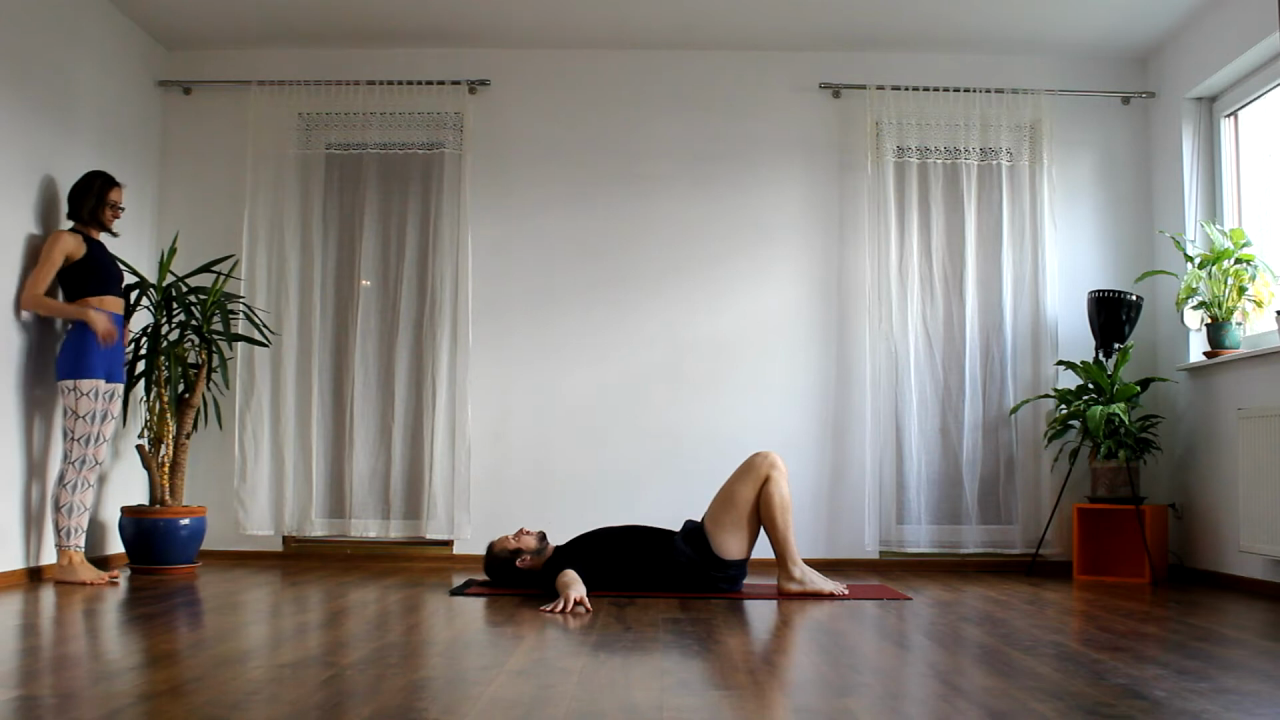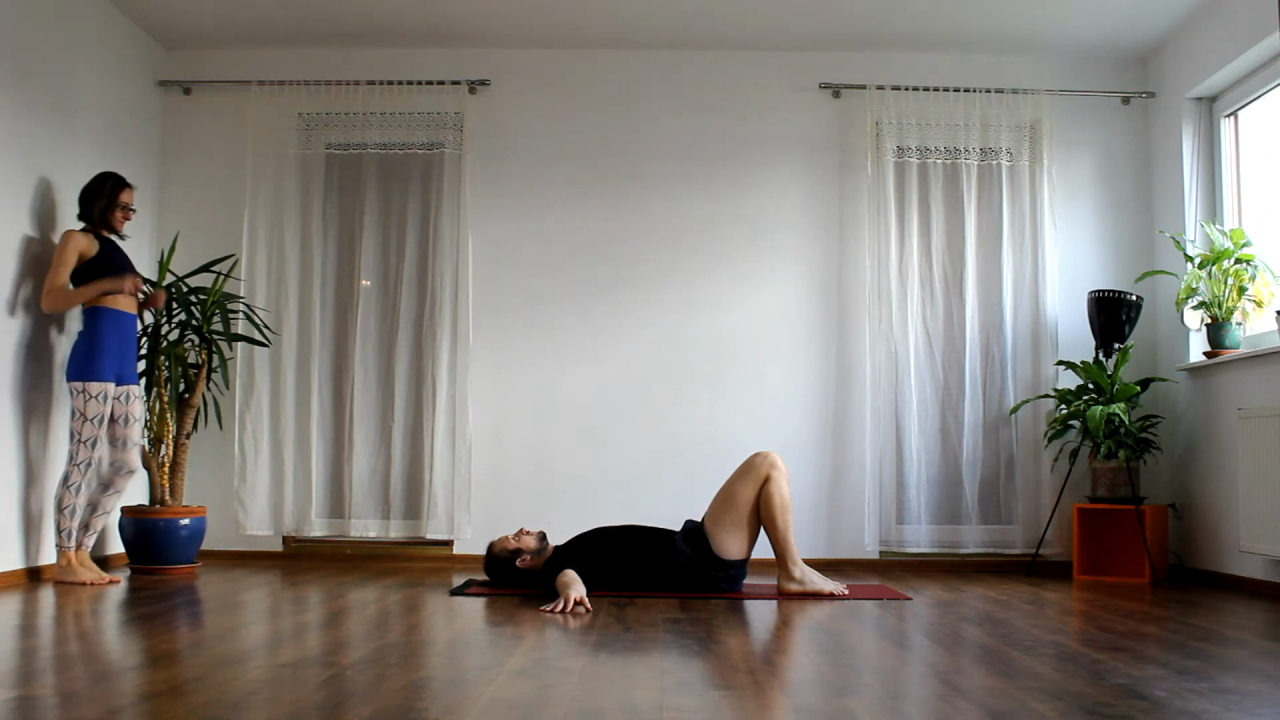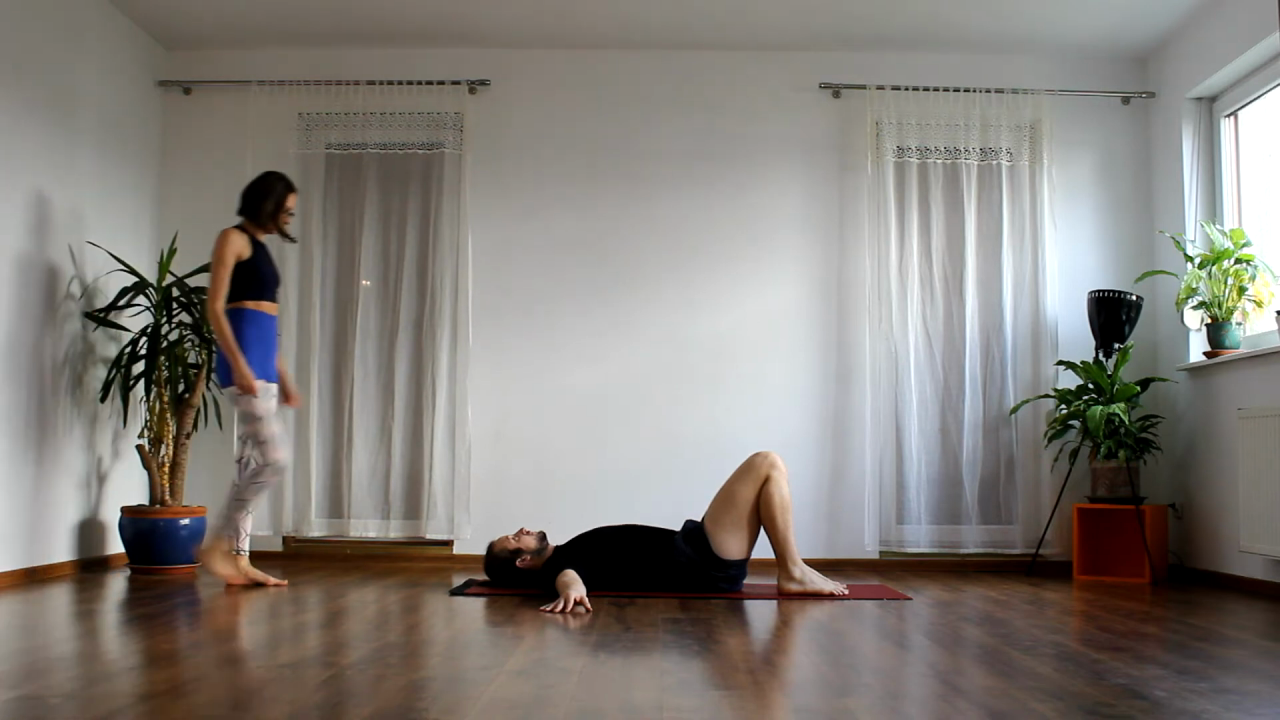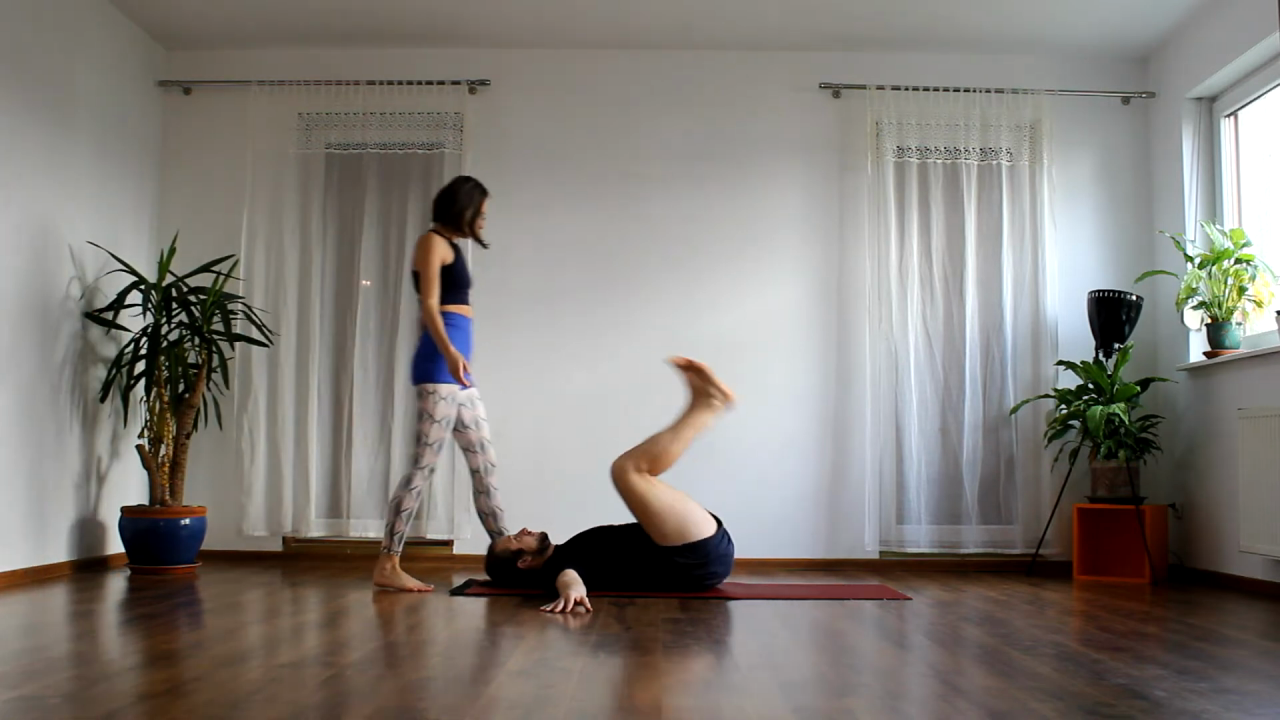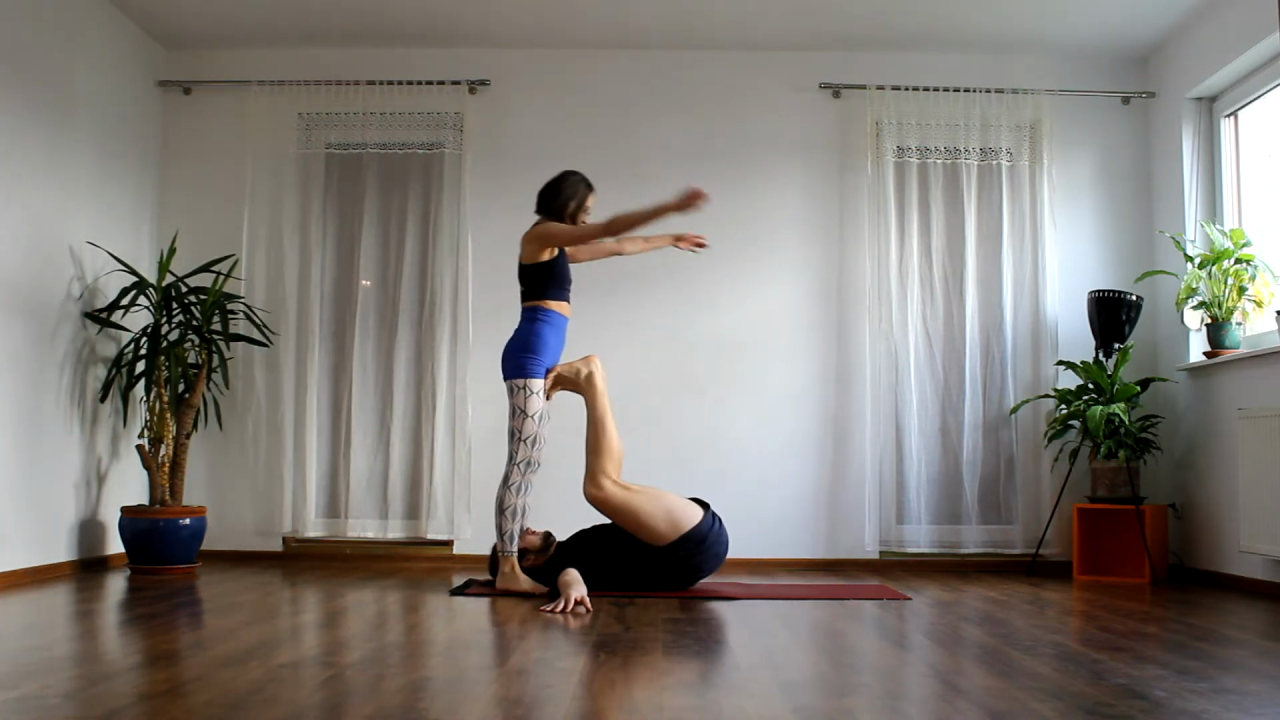
dt=1s
person 1, frame 1
left shoulder: (100, 248)
right shoulder: (65, 240)
right elbow: (31, 298)
left wrist: (119, 331)
right wrist: (85, 313)
left hip: (107, 358)
right hip: (84, 353)
left knee: (92, 462)
right knee: (78, 460)
left ankle: (77, 557)
right ankle: (65, 559)
person 1, frame 2
left shoulder: (113, 248)
right shoulder: (77, 240)
right elbow: (50, 301)
left wrist: (146, 300)
right wrist: (106, 284)
left hip: (126, 360)
right hip: (96, 356)
left knee: (126, 464)
right knee: (83, 461)
left ankle: (82, 552)
right ankle: (64, 560)
person 1, frame 3
left shoulder: (261, 246)
right shoulder: (232, 239)
right elbow: (215, 308)
left wrist: (281, 375)
right wrist: (240, 366)
left hip: (263, 363)
right hip: (243, 360)
left knee: (250, 462)
right knee: (274, 459)
left ankle: (237, 560)
right ankle: (217, 544)
person 1, frame 4
left shoulder: (449, 248)
right shoulder: (432, 243)
right elbow: (429, 308)
right wrist: (450, 352)
left hip: (454, 369)
right hip: (441, 363)
left knee: (485, 465)
right knee: (424, 465)
right ankle: (388, 564)
person 1, frame 5
left shoulder: (557, 246)
right shoulder: (542, 233)
left elbow: (616, 246)
right elbow: (608, 230)
left wrist: (668, 240)
right wrist: (670, 207)
left hip: (538, 359)
right hip: (531, 356)
left knee: (525, 464)
right knee: (523, 463)
left ankle: (512, 559)
right ankle: (509, 570)
person 2, frame 1
left shoulder: (560, 557)
right shoulder: (555, 568)
right elbow: (570, 578)
right wrist: (570, 589)
left hip: (694, 555)
right hip: (705, 566)
left knee: (765, 471)
right knee: (767, 464)
left ankle: (793, 571)
right ankle: (792, 573)
person 2, frame 2
left shoulder: (560, 556)
right shoulder: (555, 567)
right elbow: (568, 577)
right wrist: (570, 589)
left hip: (694, 554)
right hip: (704, 566)
left knee: (764, 470)
right knee: (767, 464)
left ankle: (793, 570)
right ankle: (792, 573)
person 2, frame 3
left shoulder: (560, 557)
right shoulder: (555, 567)
right elbow: (568, 577)
right wrist: (570, 589)
left hip: (694, 554)
right hip: (705, 565)
left knee: (763, 472)
right knee: (767, 464)
left ankle: (792, 570)
right ankle: (792, 573)
person 2, frame 4
left shoulder: (564, 555)
right shoulder: (564, 560)
right elbow: (567, 576)
right wrist: (569, 590)
left hip: (697, 556)
right knee: (628, 470)
left ankle: (702, 407)
right ankle: (708, 405)
person 2, frame 5
left shoulder: (565, 553)
right shoulder: (557, 565)
right elbow: (569, 576)
right wrist: (571, 588)
right knee: (600, 485)
right ankle: (590, 382)
